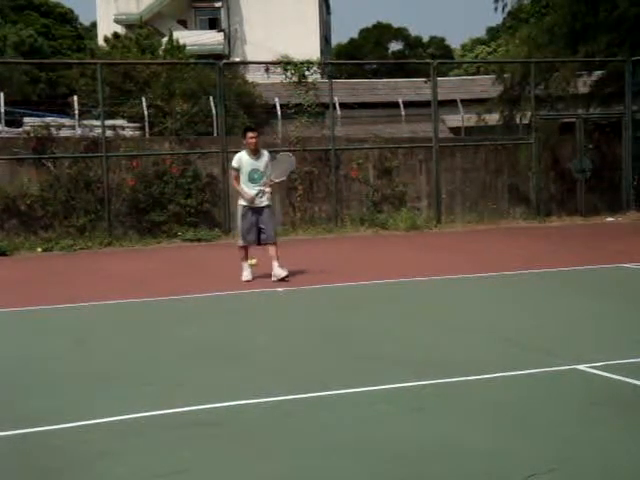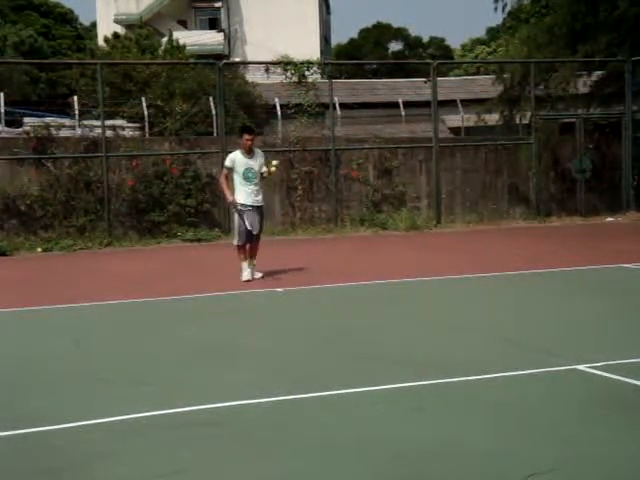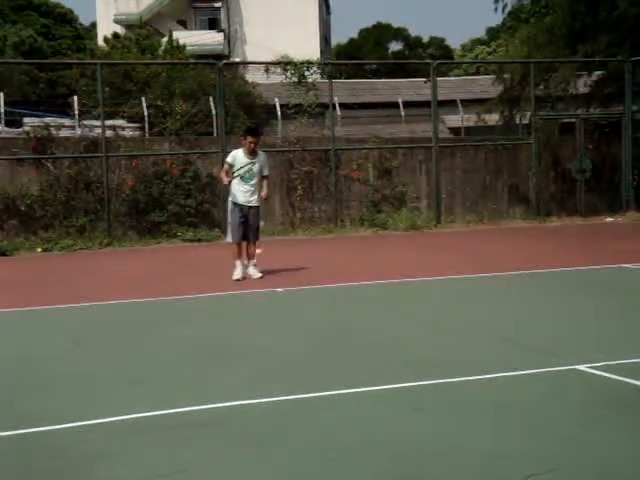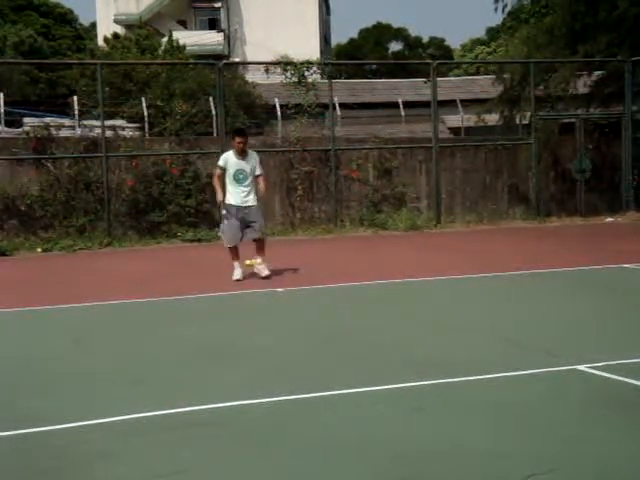
dt=0.5s
person 1, frame 1
left shoulder: (266, 155)
right shoulder: (239, 157)
right elbow: (234, 180)
left wrist: (270, 184)
right wrist: (245, 194)
left hip: (265, 203)
right hip: (246, 204)
left knee: (271, 237)
right knee: (244, 238)
left ankle: (276, 268)
right ankle: (246, 269)
person 1, frame 2
left shoulder: (259, 155)
right shoulder: (233, 157)
left elbow: (263, 174)
right elbow: (223, 177)
left wrist: (267, 173)
right wrist: (228, 194)
left hip: (258, 202)
right hip: (241, 203)
left knee: (255, 237)
right knee: (241, 238)
left ankle: (252, 265)
right ankle: (245, 268)
person 1, frame 3
left shoulder: (262, 157)
right shoulder: (235, 155)
left elbow: (265, 177)
right elbow: (224, 171)
left wrist: (265, 190)
right wrist: (225, 178)
left hip: (253, 203)
right hip: (236, 202)
left knee: (252, 238)
right knee: (236, 237)
left ankle: (251, 266)
right ankle: (238, 267)
person 1, frame 4
left shoulder: (254, 156)
right shoulder: (226, 157)
left elbow: (259, 176)
right elbow: (217, 177)
left wrist: (262, 185)
right wrist: (219, 192)
left hip: (251, 203)
right hip: (232, 204)
left knee: (259, 235)
right knee: (231, 239)
left ankle: (259, 263)
right ankle: (237, 268)
